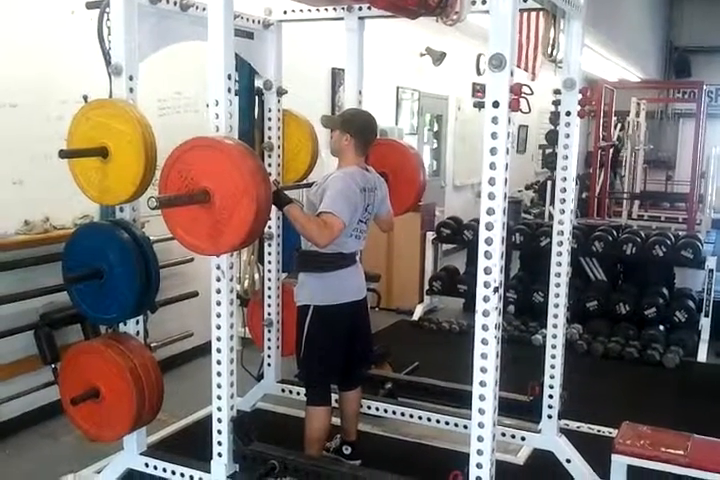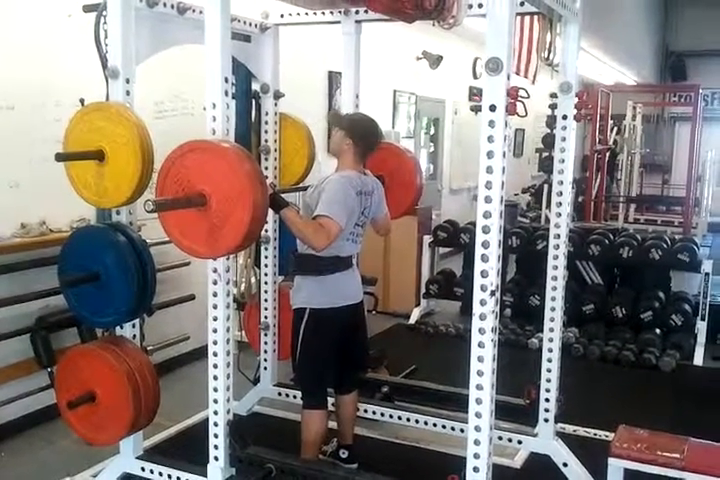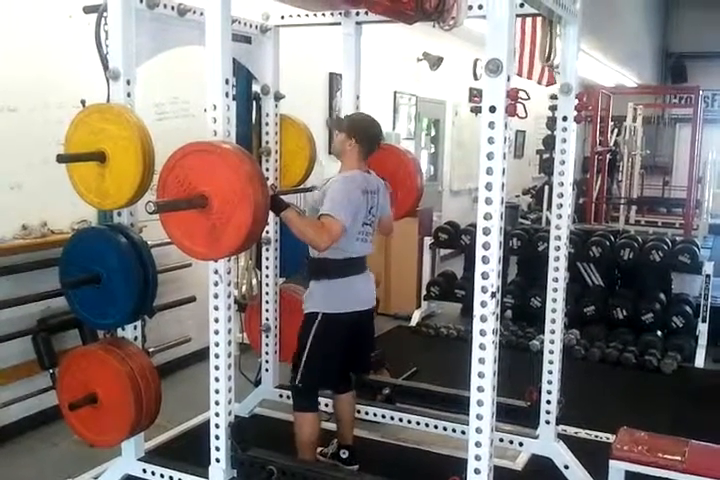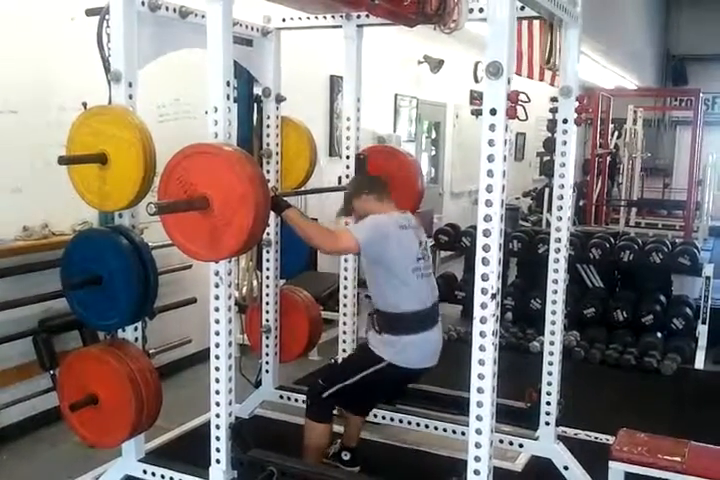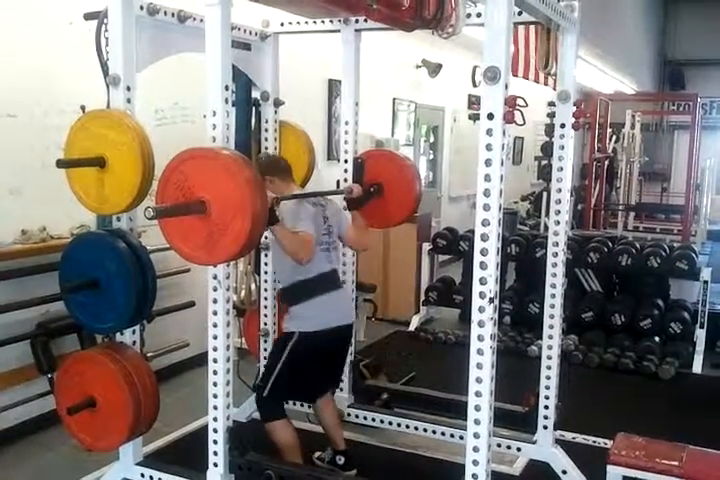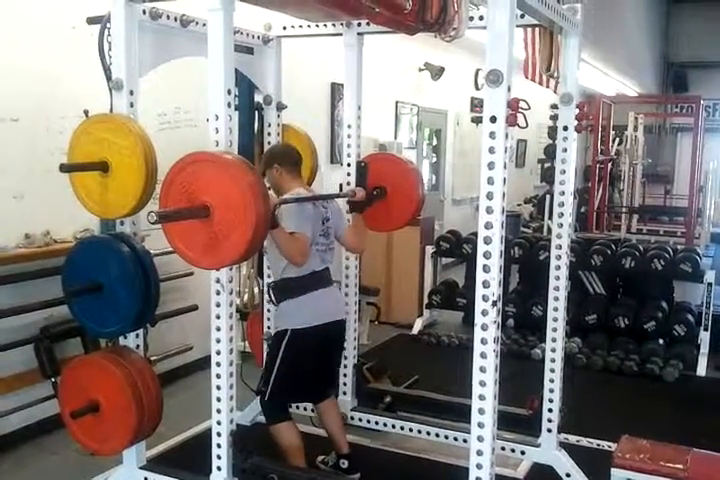
dt=0.5s
person 1, frame 1
left shoulder: (341, 181)
right shoulder: (373, 180)
left elbow: (322, 235)
right elbow: (387, 223)
left wrist: (282, 200)
left hip: (323, 294)
right hip: (351, 289)
left knee: (317, 385)
right knee: (349, 375)
right ankle: (348, 446)
person 1, frame 2
left shoulder: (338, 185)
right shoulder: (371, 184)
left elbow: (319, 239)
right elbow: (383, 227)
left wrist: (279, 204)
left hip: (319, 297)
right hip: (348, 292)
left knee: (313, 388)
right knee: (345, 378)
right ankle: (344, 450)
person 1, frame 3
left shoulder: (342, 185)
right shoulder: (375, 184)
left elbow: (322, 238)
right elbow: (387, 226)
left wrist: (279, 205)
left hip: (332, 299)
right hip: (360, 295)
left knee: (304, 389)
right knee: (342, 378)
right ankle: (344, 451)
person 1, frame 4
left shoulder: (378, 226)
right shoulder: (406, 220)
left elbow: (329, 242)
left wrist: (282, 207)
right wrist: (370, 188)
left hip: (402, 347)
right hip: (426, 341)
left knee: (319, 395)
right knee: (348, 385)
right ankle: (345, 453)
person 1, frame 5
left shoulder: (291, 207)
right shoulder: (323, 202)
left elbow: (303, 252)
right elbow: (361, 241)
left wrist: (273, 221)
right wrist: (357, 204)
left hip: (310, 319)
right hip: (340, 313)
left knee: (268, 398)
right knee: (318, 385)
right ankle: (339, 457)
person 1, frame 6
left shoulder: (292, 204)
right shoulder: (324, 202)
left elbow: (298, 255)
right elbow: (356, 244)
left wrist: (271, 223)
right wrist: (358, 207)
left hip: (301, 318)
right hip: (330, 310)
left knee: (273, 401)
right knee: (320, 389)
